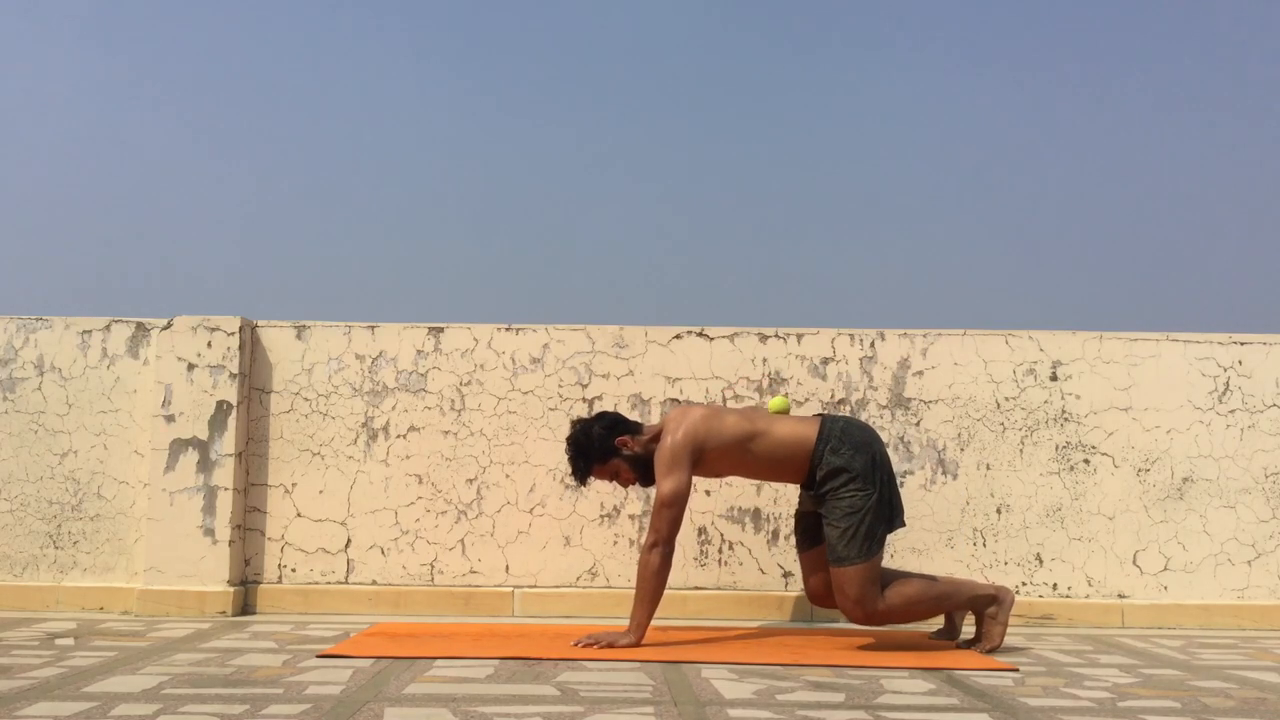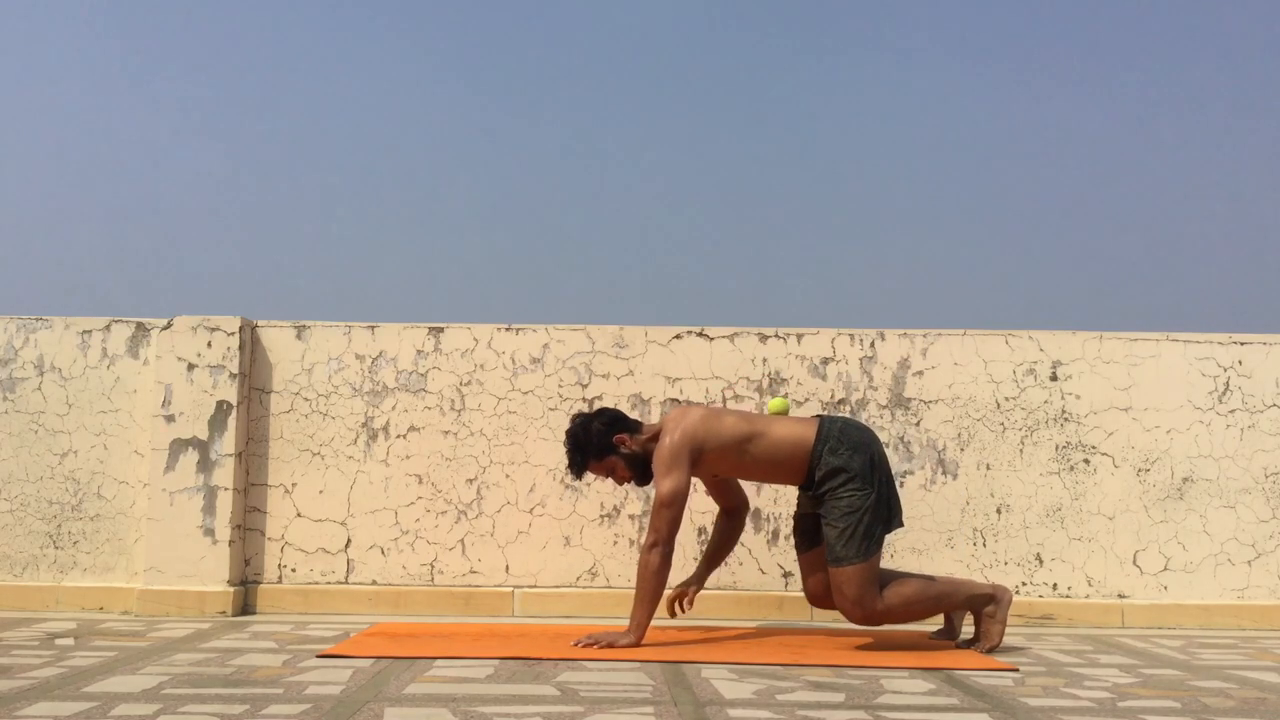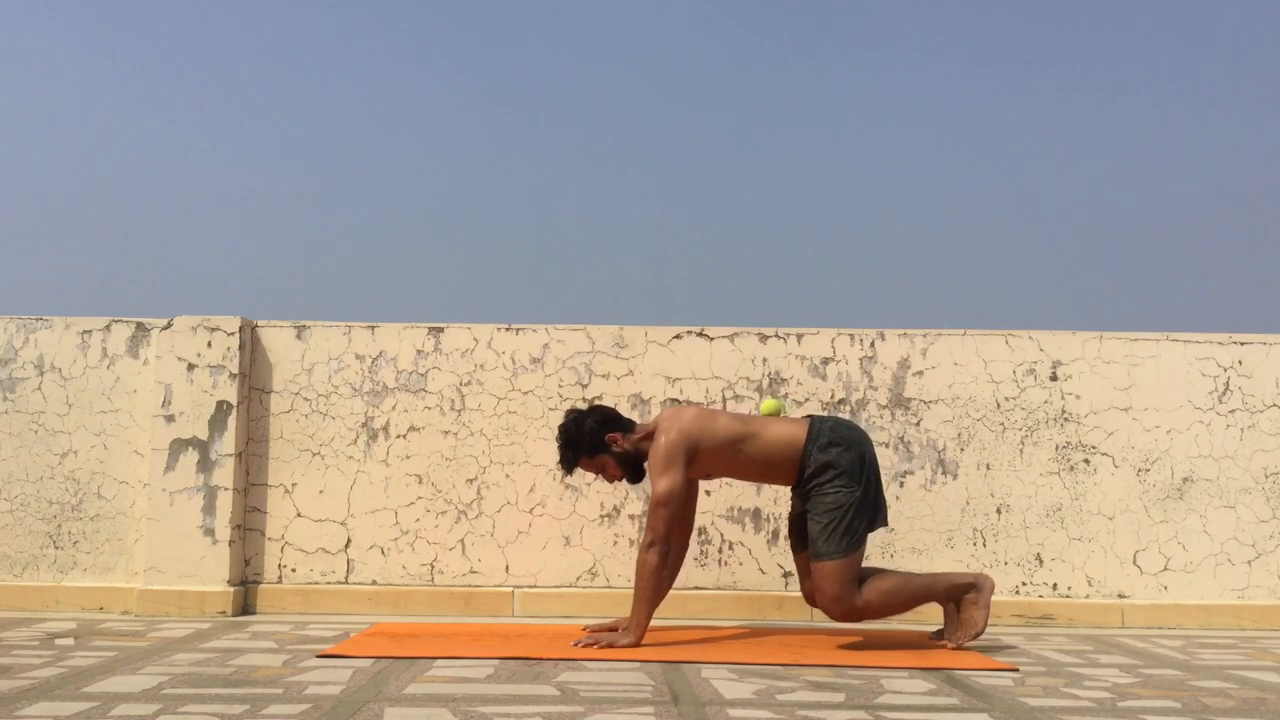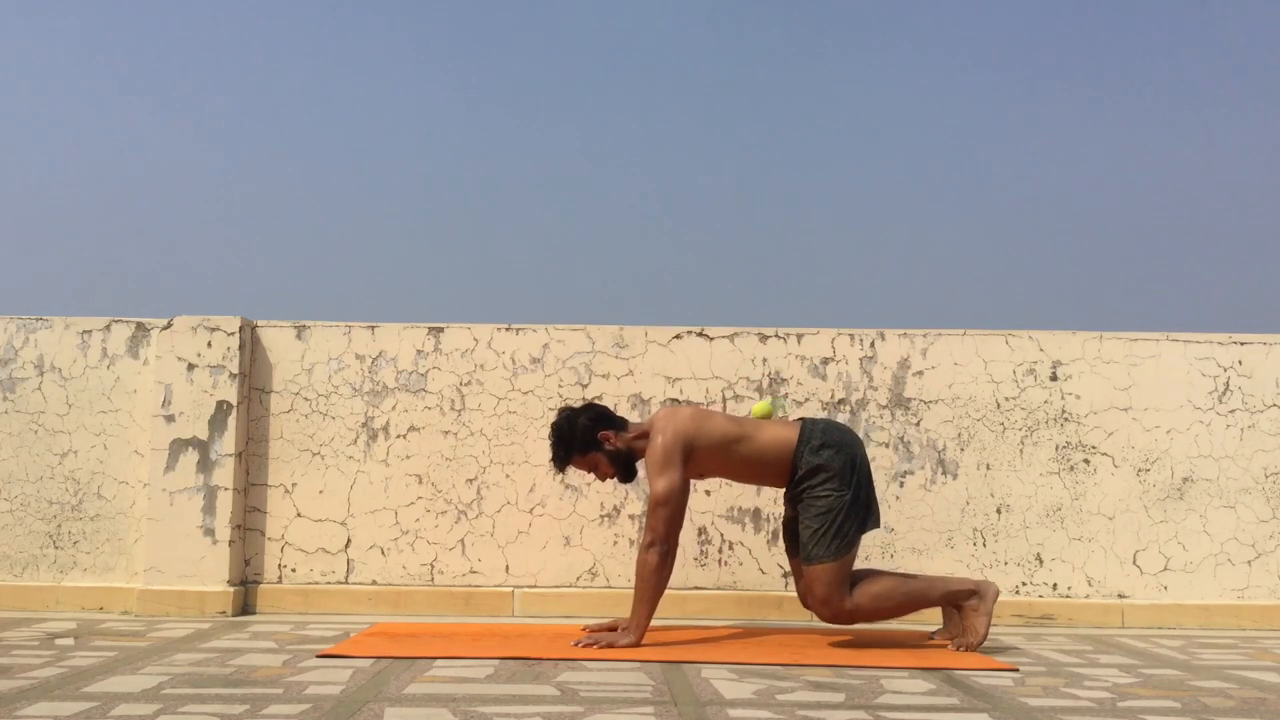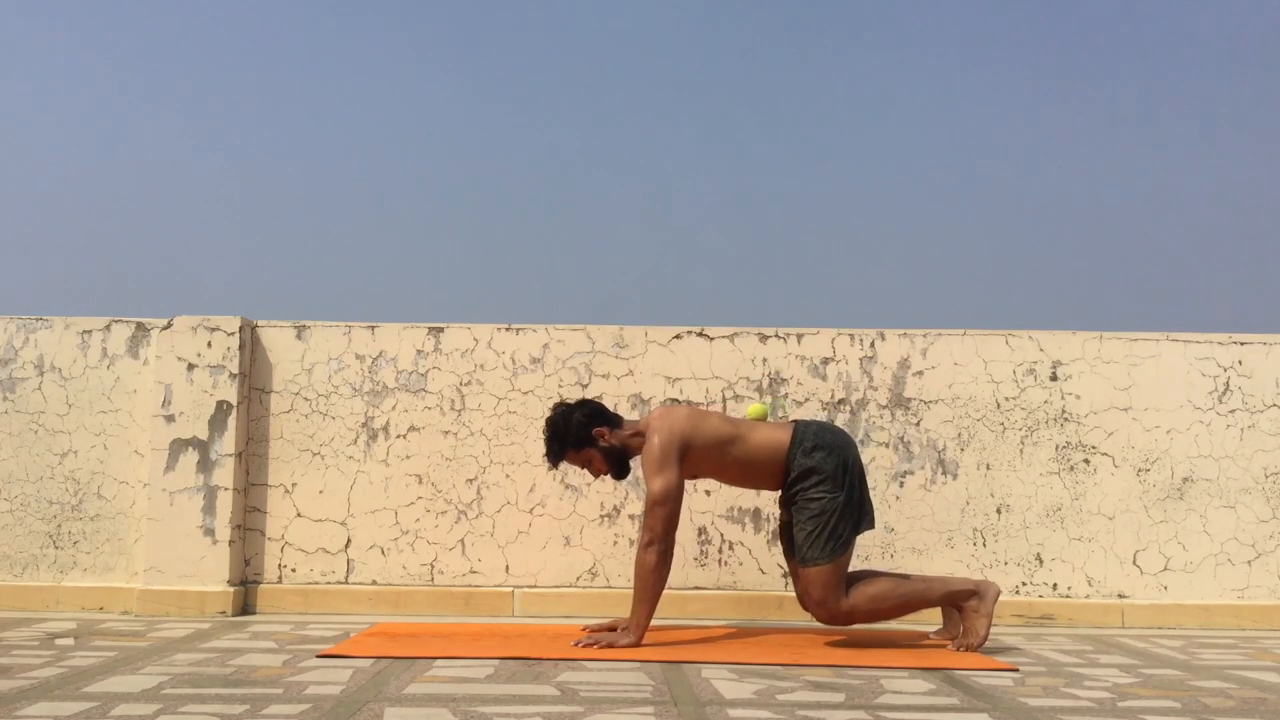
dt=0.3s
person 1, frame 1
left shoulder: (672, 445)
right shoulder: (685, 430)
left elbow: (658, 545)
right elbow: (756, 417)
left wrist: (634, 633)
left hip: (847, 458)
right hip: (828, 464)
left knee: (863, 607)
right knee: (823, 592)
left ankle: (988, 597)
right ankle: (950, 596)
person 1, frame 2
left shoulder: (672, 443)
right shoulder: (686, 442)
left elbow: (657, 544)
right elbow: (736, 508)
left wrist: (634, 631)
right wrist: (698, 577)
left hip: (845, 457)
right hip: (825, 466)
left knee: (862, 607)
right knee: (822, 592)
left ankle: (984, 596)
right ankle: (950, 594)
person 1, frame 3
left shoulder: (667, 443)
right shoulder: (678, 445)
left elbow: (654, 543)
right elbow: (677, 540)
left wrist: (634, 632)
right wrist: (639, 613)
left hip: (835, 455)
right hip: (819, 465)
left knee: (841, 603)
right knee: (819, 593)
left ankle: (966, 585)
right ankle: (943, 593)
person 1, frame 4
left shoulder: (663, 441)
right shoulder: (668, 441)
left elbow: (654, 544)
right elbow: (667, 540)
left wrist: (634, 632)
right wrist: (636, 618)
left hip: (826, 456)
right hip: (813, 464)
left knee: (834, 605)
right knee: (815, 594)
left ankle: (968, 591)
right ankle: (947, 594)
person 1, frame 5
left shoulder: (658, 442)
right shoulder: (662, 436)
left elbow: (653, 544)
right elbow: (663, 540)
left wrist: (634, 633)
right wrist: (636, 617)
left hip: (819, 460)
right hip: (810, 465)
left knee: (831, 607)
right knee: (815, 596)
left ankle: (967, 591)
right ankle: (944, 593)
